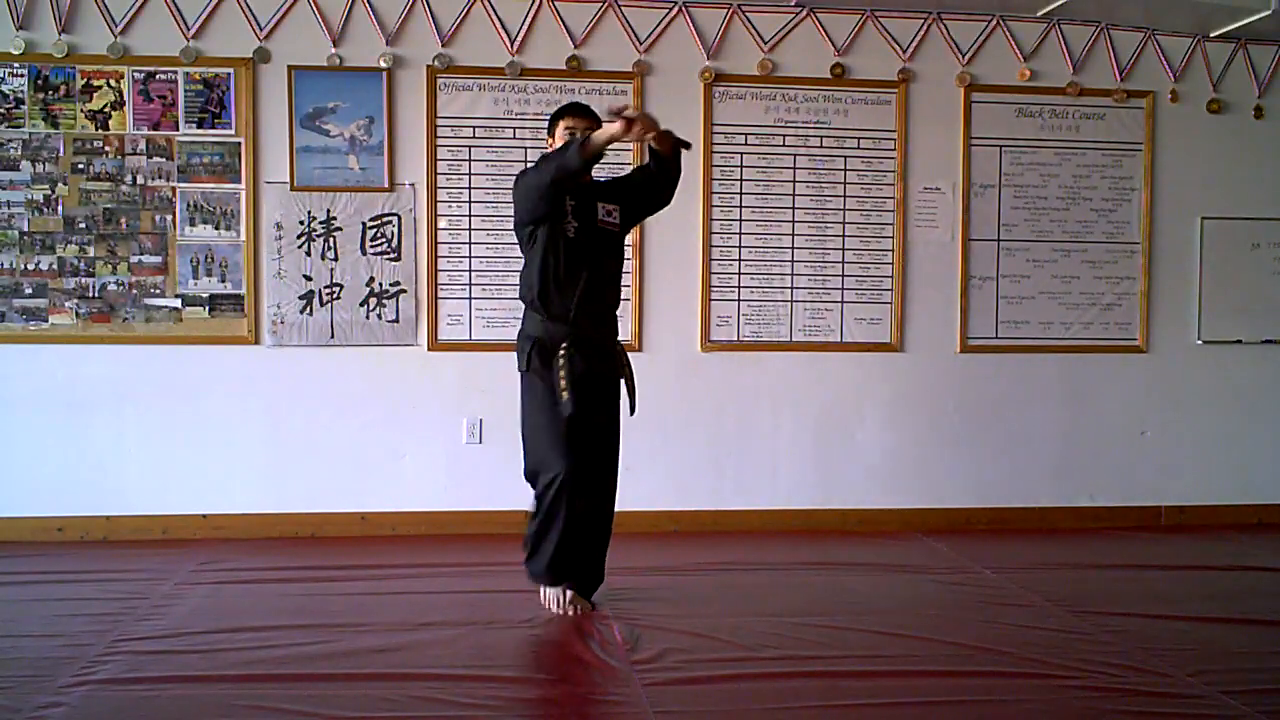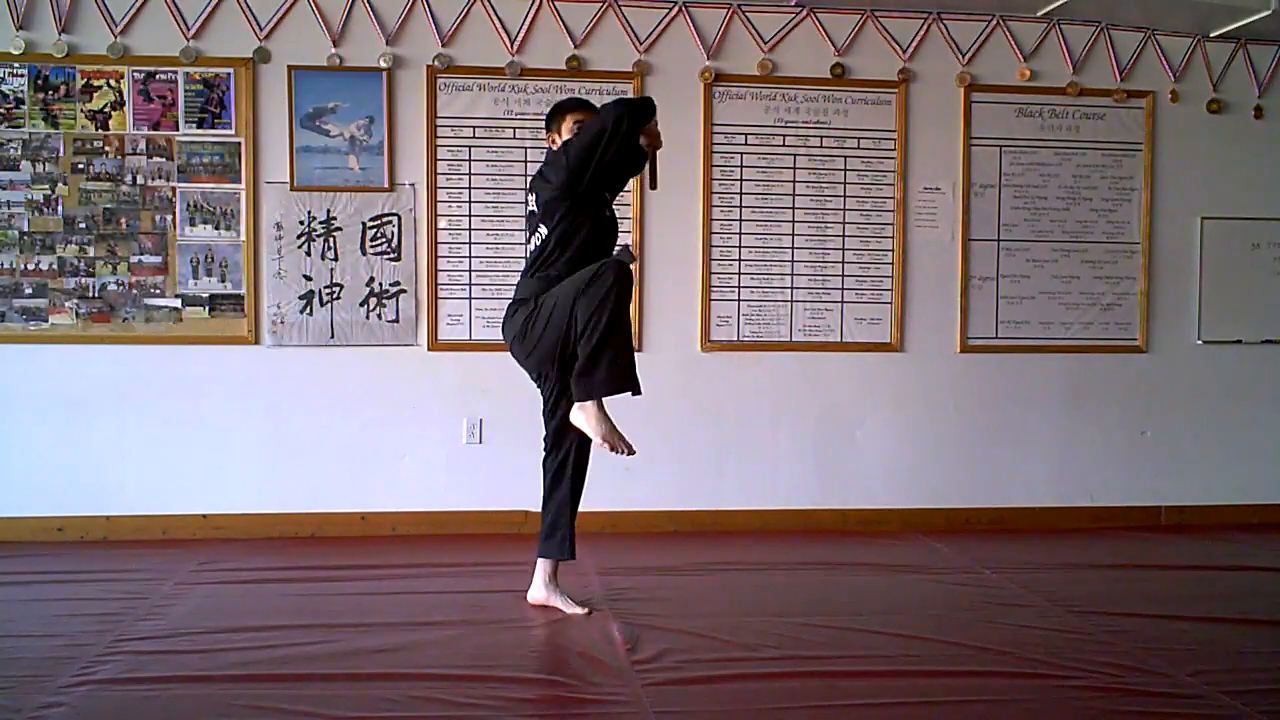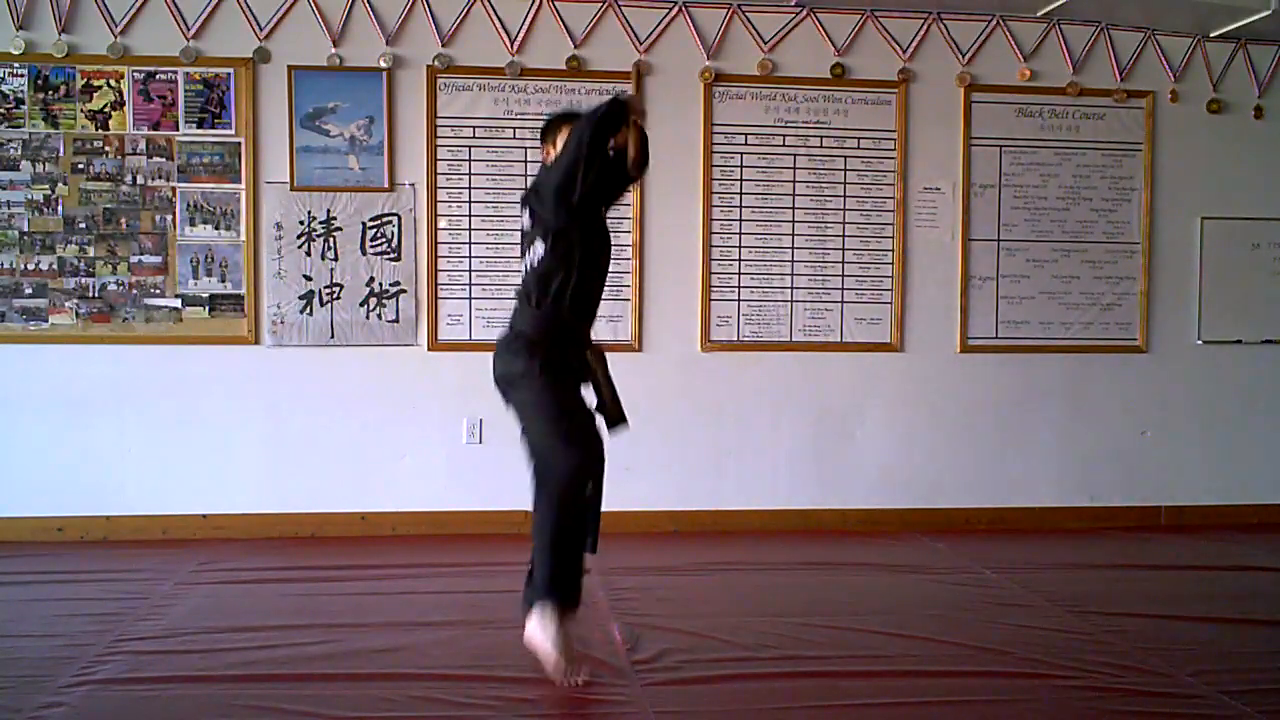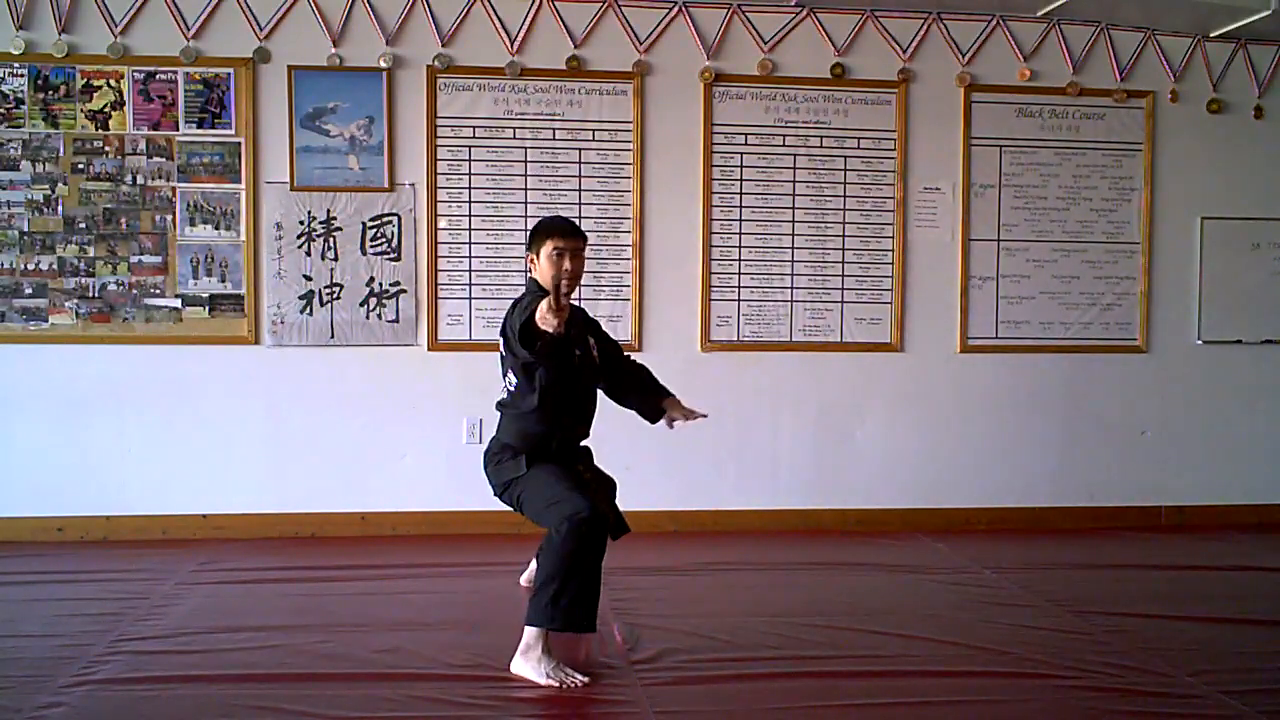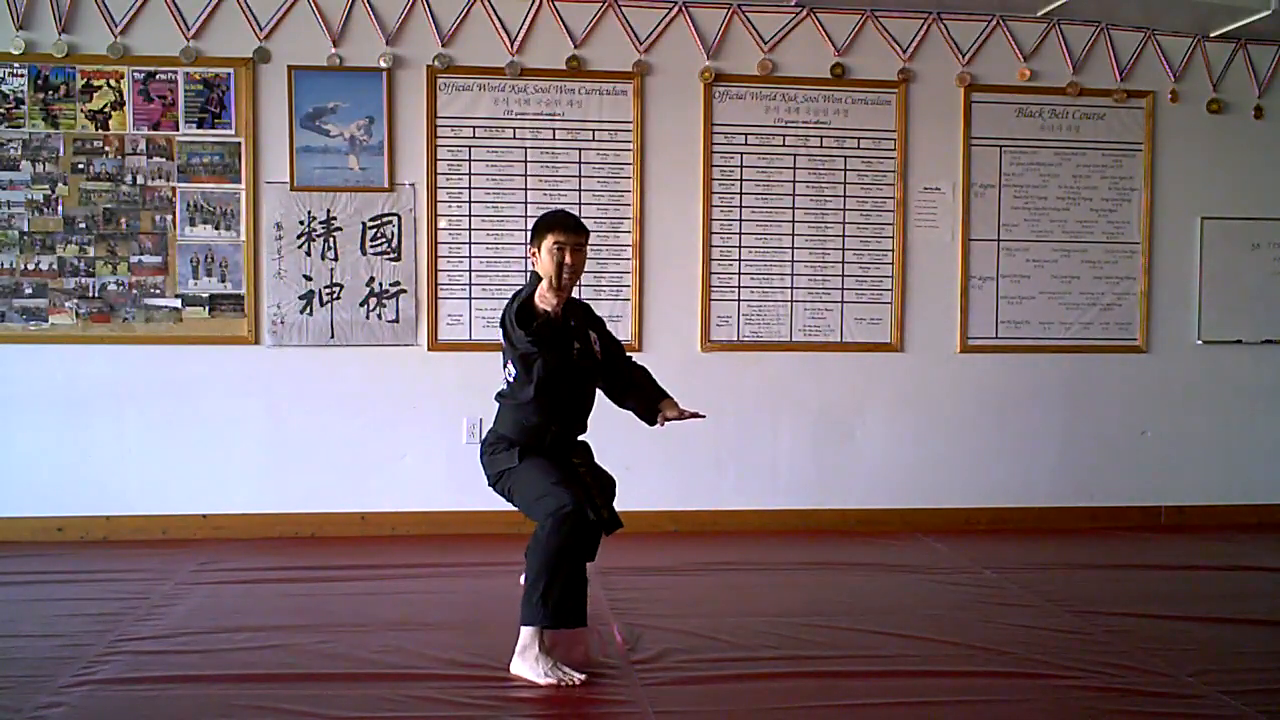
dt=0.4s
person 1, frame 1
left shoulder: (615, 196)
right shoulder: (537, 189)
left elbow: (662, 181)
right elbow: (552, 171)
left wrist: (656, 138)
right wrist: (602, 137)
left hip: (601, 352)
right hip: (548, 350)
left knee: (597, 478)
right knee: (557, 468)
left ankle: (580, 584)
right ankle: (552, 573)
person 1, frame 2
left shoulder: (594, 180)
right shoulder: (560, 171)
left elbow: (623, 154)
right elbow: (621, 117)
left wrist: (643, 144)
right wrist: (642, 123)
left hip: (565, 329)
right hip: (534, 318)
left knee: (566, 450)
right knee: (610, 277)
left ankle: (544, 581)
right ankle: (588, 405)
person 1, frame 3
left shoulder: (584, 198)
right shoulder: (551, 190)
left elbow: (623, 166)
right elbow: (587, 139)
left wrist: (632, 139)
right wrist: (625, 109)
left hip: (559, 357)
right hip: (530, 358)
left knee: (580, 458)
right knee: (565, 465)
right ankle: (544, 614)
person 1, frame 4
left shoulder: (579, 321)
right shoulder: (526, 312)
left elbow: (619, 371)
right elbow: (527, 334)
left wrist: (665, 403)
right wrist: (543, 326)
left hip: (560, 454)
right hip: (519, 459)
left knee: (601, 497)
right knee: (581, 518)
left ankle: (541, 570)
right ankle: (531, 650)
person 1, frame 5
left shoulder: (583, 315)
right shoulder: (524, 307)
left elbow: (618, 370)
right elbow: (529, 325)
left wrist: (661, 405)
right wrist: (542, 307)
left hip: (560, 447)
right hip: (515, 450)
left knee: (598, 494)
right knee: (566, 511)
left ankle: (540, 570)
right ankle: (530, 649)
